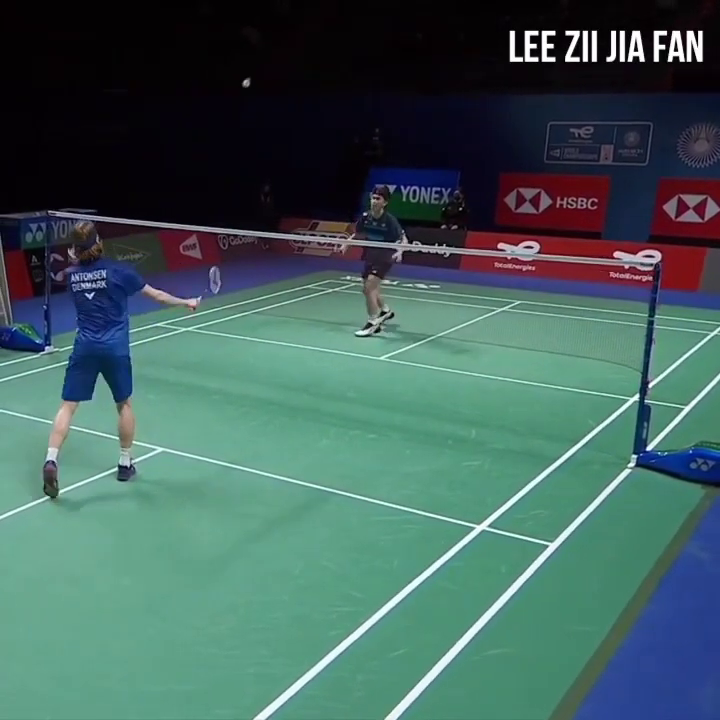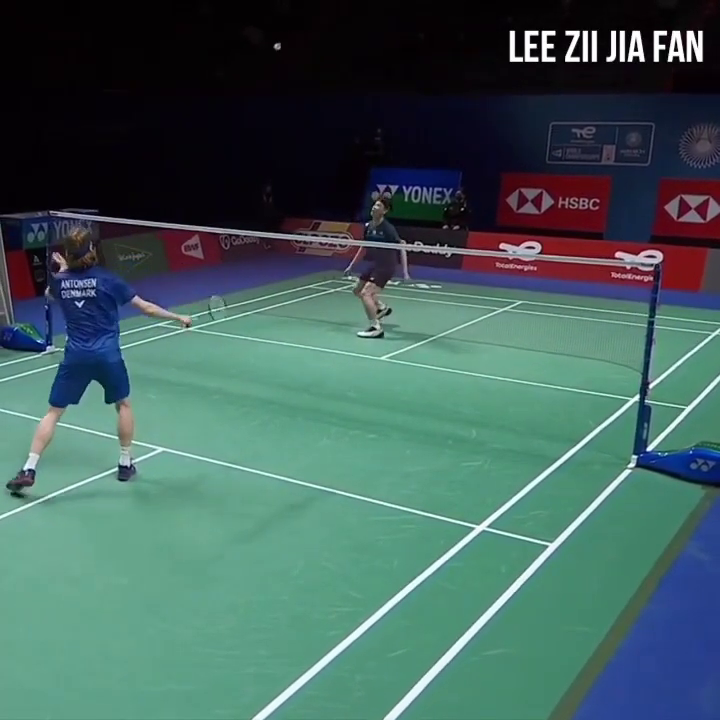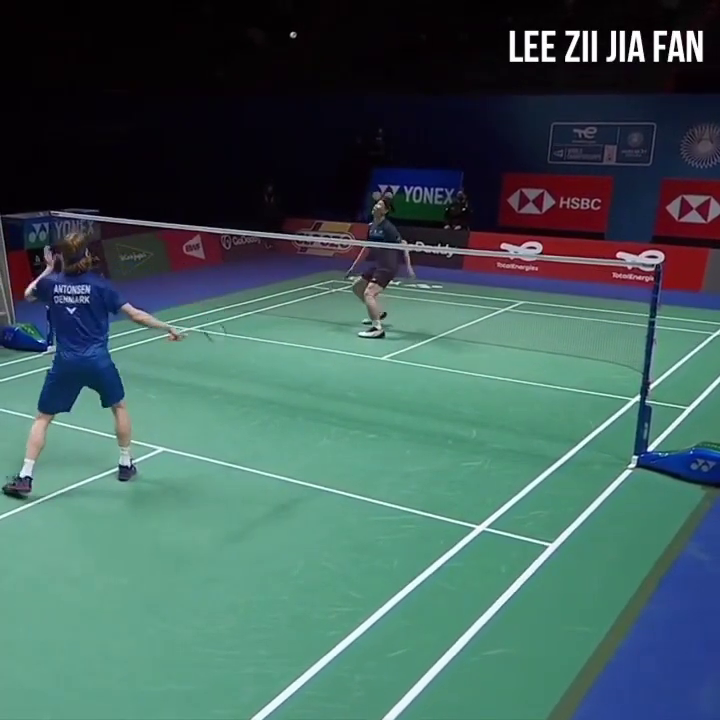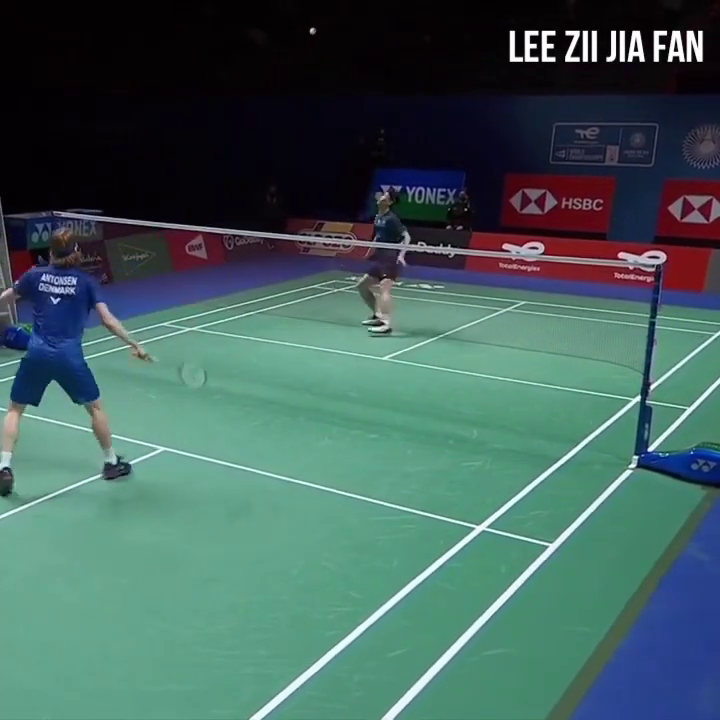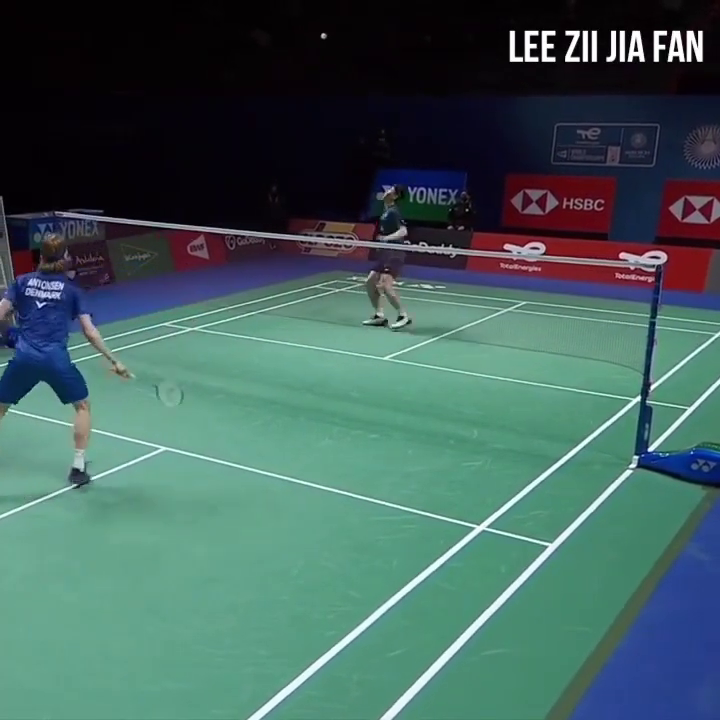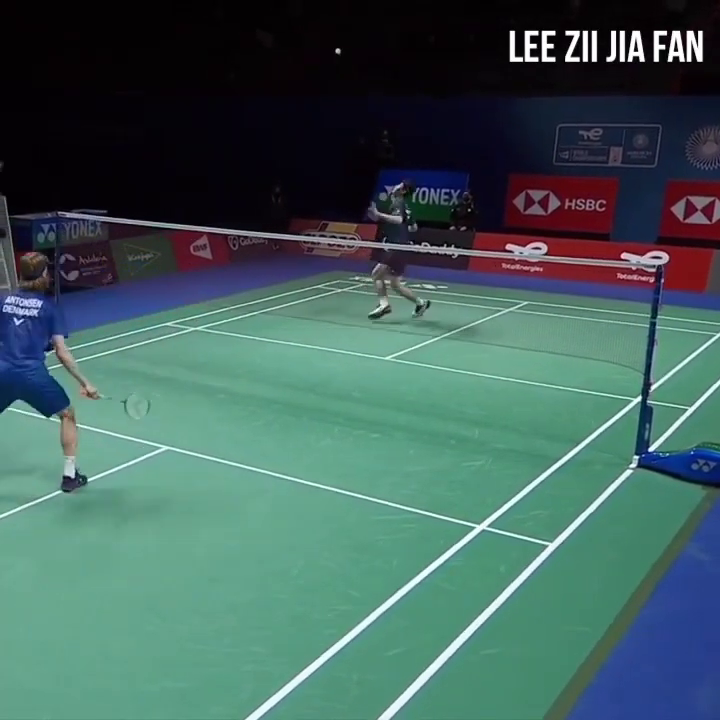
dt=0.1s
person 1, frame 1
left shoulder: (71, 275)
right shoulder: (118, 270)
right elbow: (156, 296)
left wrist: (77, 263)
right wrist: (187, 303)
left hip: (84, 349)
right hip: (115, 348)
left knee: (67, 407)
right knee: (124, 405)
left ankle: (51, 461)
right ankle: (125, 464)
person 1, frame 2
left shoulder: (59, 281)
right shoulder: (107, 279)
left elbow: (50, 293)
right elbow: (144, 307)
left wrist: (63, 269)
right wrist: (178, 318)
left hip: (75, 355)
right hip: (106, 354)
left knee: (53, 413)
right knee: (123, 405)
left ankle: (28, 471)
right ankle: (125, 464)
person 1, frame 3
left shoulder: (50, 282)
right shoulder: (100, 286)
left elbow: (27, 294)
right elbow: (134, 315)
left wrist: (48, 271)
right wrist: (168, 329)
left hip: (64, 363)
right hip: (97, 361)
left knee: (42, 419)
right knee: (120, 408)
left ankle: (24, 477)
right ankle: (125, 464)
person 1, frame 4
left shoulder: (34, 276)
right shoulder: (85, 282)
right elbow: (108, 320)
right wrist: (135, 345)
left hip: (36, 355)
right hip: (69, 357)
right knee: (95, 407)
right ankle: (111, 463)
person 1, frame 5
left shoulder: (23, 282)
right shoulder: (71, 290)
right elbow: (90, 332)
right wrist: (114, 361)
left hip: (23, 358)
right hip: (55, 359)
right knee: (82, 407)
right ankle: (78, 468)
person 1, frame 6
right shoulder: (49, 307)
right elbow: (62, 353)
right wrist: (84, 383)
right hip: (33, 375)
right knee: (68, 415)
right ankle: (70, 475)
